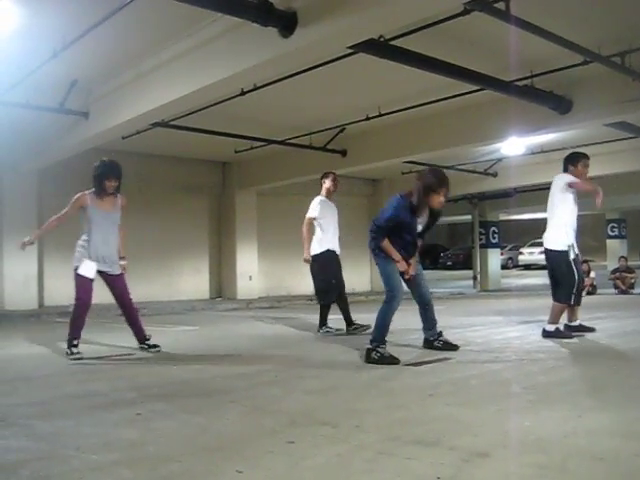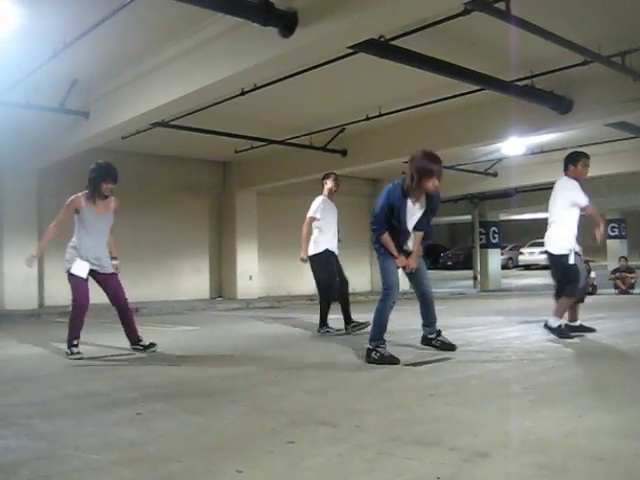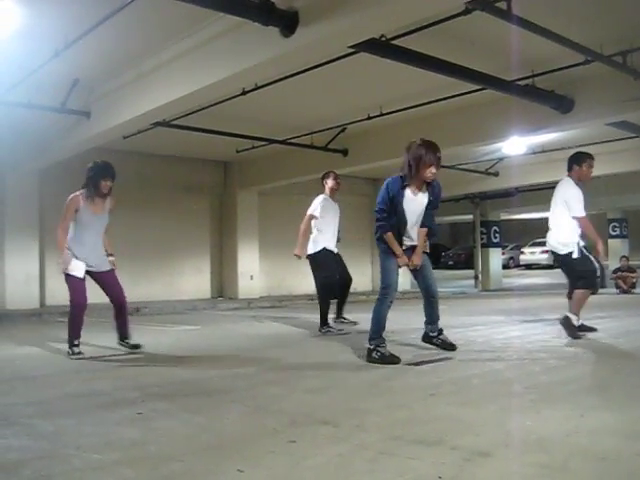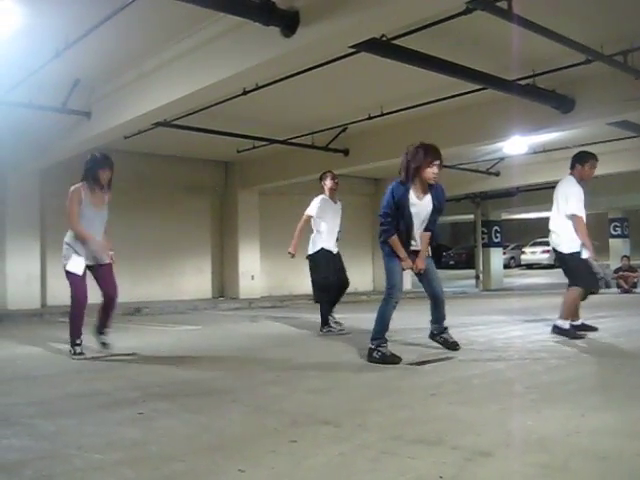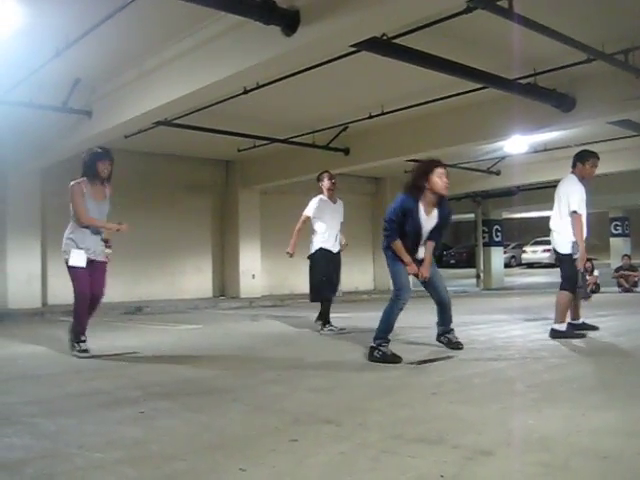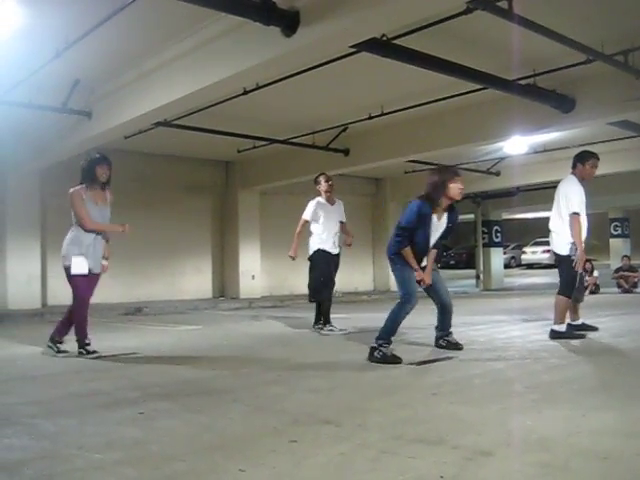
dt=0.1s
person 1, frame 1
left shoulder: (432, 211)
right shoulder: (399, 205)
left elbow: (420, 236)
right elbow: (377, 233)
left wrist: (413, 261)
right wrist: (398, 259)
left hip: (406, 255)
right hip: (385, 252)
left knee: (424, 297)
right knee: (395, 294)
left ankle: (432, 337)
right ankle: (375, 348)
person 1, frame 2
left shoulder: (432, 197)
right shoulder: (393, 193)
left elbow: (423, 226)
right elbow: (377, 226)
left wrist: (414, 255)
right wrist: (397, 255)
left hip: (411, 250)
right hip: (387, 248)
left knee: (426, 293)
right knee: (391, 292)
left ankle: (431, 335)
right ankle: (375, 347)
person 1, frame 3
left shoulder: (433, 189)
right shoulder: (393, 185)
left elbow: (427, 221)
right elbow: (382, 222)
left wrist: (418, 252)
right wrist: (399, 254)
left hip: (415, 246)
right hip: (390, 245)
left knee: (430, 290)
right knee: (388, 290)
left ankle: (432, 332)
right ankle: (375, 346)
person 1, frame 4
left shoulder: (437, 193)
right shoulder: (397, 190)
left elbow: (429, 227)
right elbow: (387, 227)
left wrist: (422, 255)
right wrist: (403, 257)
left hip: (419, 249)
right hip: (394, 249)
left knee: (437, 292)
right knee: (394, 292)
left ankle: (438, 331)
right ankle: (377, 346)
person 1, frame 5
left shoulder: (443, 207)
right shoulder: (405, 201)
left elbow: (434, 237)
right elbow: (390, 233)
left wrist: (427, 263)
right wrist: (408, 263)
left hip: (423, 257)
right hip: (397, 254)
left knee: (443, 297)
right knee: (402, 295)
left ankle: (445, 333)
right ankle: (378, 346)
person 1, frame 6
left shoulder: (451, 214)
right shoulder: (419, 207)
left elbow: (436, 244)
right elbow: (401, 240)
left wrist: (429, 269)
right wrist: (415, 269)
left hip: (424, 262)
right hip: (402, 259)
left knee: (445, 302)
right knee: (409, 299)
left ankle: (443, 336)
right ankle: (380, 346)
person 2, frame 1
left shoulder: (120, 201)
right shoulder: (84, 198)
right elbow: (59, 218)
left wrist: (122, 257)
right wrist: (35, 236)
left hip: (111, 260)
right hip: (87, 257)
left knee: (125, 301)
right knee: (82, 301)
left ankle: (143, 340)
right ankle: (72, 344)
person 2, frame 2
left shoulder: (113, 204)
right shoulder: (78, 201)
right elbow: (56, 225)
left wrist: (114, 257)
right wrist: (39, 250)
left hip: (101, 259)
right hip: (78, 258)
left knee: (121, 301)
right knee: (81, 302)
left ankle: (136, 340)
right ankle: (72, 344)
person 2, frame 3
left shoulder: (108, 202)
right shoulder: (76, 200)
right elbow: (62, 230)
left wrist: (110, 255)
right wrist: (64, 256)
left hip: (99, 259)
right hip: (76, 257)
left knee: (119, 299)
right knee: (79, 302)
left ankle: (124, 338)
right ankle: (73, 344)
person 2, frame 4
left shoulder: (106, 195)
right shoulder: (76, 192)
right elbow: (74, 225)
left wrist: (108, 249)
right wrist: (93, 242)
left hip: (97, 252)
right hip: (76, 251)
left knee: (111, 294)
right knee: (80, 299)
left ankle: (101, 331)
right ankle: (76, 343)
person 2, frame 5
left shoulder: (107, 189)
right shoulder: (77, 186)
right elbow: (83, 218)
left wrist: (106, 245)
right wrist: (114, 226)
left hip: (96, 248)
right hip: (77, 245)
left knee: (97, 294)
right knee: (84, 293)
left ankle: (75, 332)
right ankle: (79, 339)
person 2, frame 6
left shoulder: (107, 196)
right shoulder: (77, 193)
right elbow: (87, 223)
left wrist: (105, 256)
right wrist: (118, 228)
left hip: (95, 256)
right hip: (76, 252)
left knee: (82, 301)
right knee: (81, 299)
left ankle: (56, 339)
right ankle: (83, 344)
person 3, frame 1
left shoulder: (566, 186)
right shoulder: (561, 179)
right elbow: (581, 186)
right wrist: (598, 191)
left hip: (564, 243)
right hip: (559, 243)
left knee: (574, 283)
right knee: (569, 285)
left ankle: (573, 322)
right ankle: (551, 327)
person 3, frame 2
left shoulder: (564, 185)
right shoulder: (570, 185)
right elbow: (588, 209)
right wrist: (600, 223)
left hip: (558, 244)
right hip: (563, 245)
left knee: (571, 283)
right knee: (577, 283)
left ankle: (572, 322)
right ankle: (554, 321)
person 3, frame 3
left shoulder: (565, 186)
right shoulder: (571, 189)
right elbow: (582, 221)
right wrist: (598, 242)
left hip: (562, 242)
right hip: (567, 243)
left knee: (579, 280)
right knee: (592, 274)
left ankle: (574, 322)
right ankle: (571, 317)
person 3, frame 4
left shoulder: (565, 184)
right shoulder: (573, 187)
right elbow: (577, 219)
left wrist: (583, 245)
right wrist: (589, 246)
left hip: (561, 242)
right hip: (570, 243)
left knee: (577, 281)
right knee: (585, 280)
left ankle: (575, 321)
right ankle: (562, 323)
person 3, frame 5
left shoulder: (567, 183)
right shoulder: (575, 186)
right elbow: (576, 217)
right wrist: (581, 247)
left hip: (562, 242)
right hip: (569, 243)
left knee: (573, 282)
right knee: (571, 283)
left ankle: (576, 321)
right ankle: (558, 327)
person 3, frame 6
left shoulder: (567, 184)
right shoulder: (574, 186)
right elbow: (574, 218)
right wrist: (580, 248)
left hip: (562, 243)
right hip: (568, 245)
left knee: (574, 284)
right knee: (569, 285)
left ankle: (575, 322)
right ankle: (558, 328)
person 4, frame 1
left shoulder: (331, 204)
right shoulder: (318, 202)
right elbow: (306, 225)
right wrist: (306, 250)
left hip: (332, 251)
right hip: (322, 251)
left knee: (338, 287)
right knee: (329, 288)
left ankle: (350, 324)
right ankle: (323, 326)
person 4, frame 2
left shoulder: (331, 205)
right shoulder: (320, 202)
right elbow: (307, 225)
right wrist: (304, 250)
left hip: (329, 250)
right hip: (321, 251)
left knee: (341, 285)
right knee: (329, 287)
left ankle: (349, 323)
right ankle: (323, 326)
person 4, frame 3
left shoulder: (335, 205)
right shoulder: (321, 201)
right elbow: (306, 222)
right wrist: (299, 246)
left hip: (331, 249)
right hip: (321, 249)
left knee: (345, 280)
right knee: (328, 285)
left ankle: (339, 316)
right ankle: (324, 325)
person 4, frame 4
left shoulder: (338, 204)
right shoulder: (320, 201)
right elbow: (303, 221)
right wrist: (294, 244)
left hip: (333, 250)
right hip: (321, 249)
left knee: (342, 283)
right knee: (327, 286)
left ankle: (328, 314)
right ankle: (325, 325)
person 4, frame 5
left shoulder: (340, 203)
right shoulder: (318, 202)
right elbow: (301, 222)
left wrist: (342, 239)
right wrist: (292, 244)
left hip: (334, 250)
right hip: (321, 249)
left knee: (331, 285)
right knee: (325, 285)
left ankle: (322, 316)
right ankle: (325, 324)
person 4, frame 6
left shoulder: (339, 204)
right shoulder: (315, 204)
left elbow: (342, 223)
right elbow: (301, 226)
left wrist: (348, 235)
right wrist: (294, 248)
left hip: (334, 251)
right hip: (319, 250)
left knee: (322, 286)
right knee: (324, 285)
left ankle: (318, 322)
right ankle: (326, 325)
